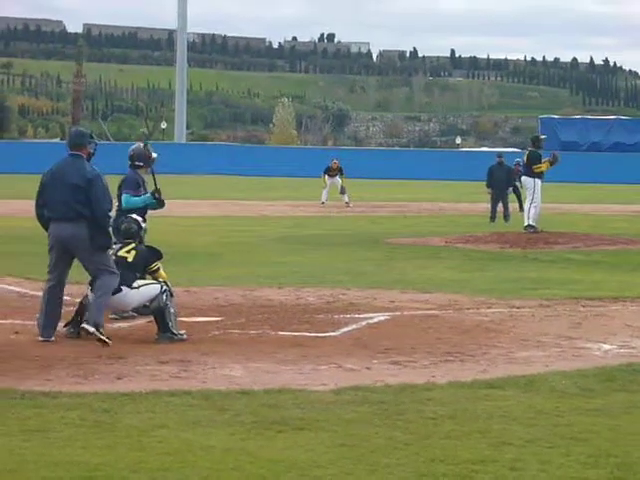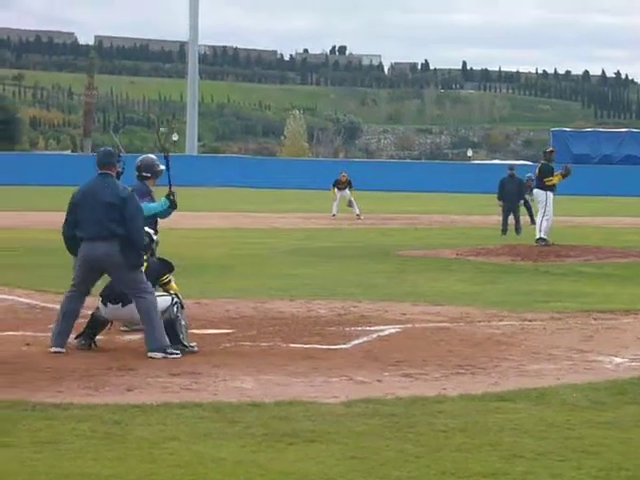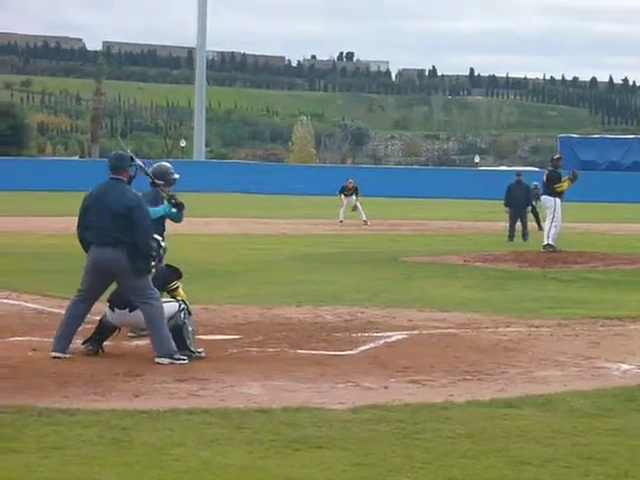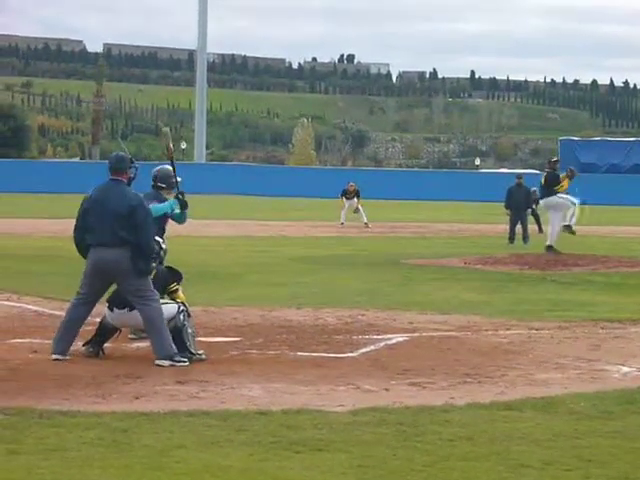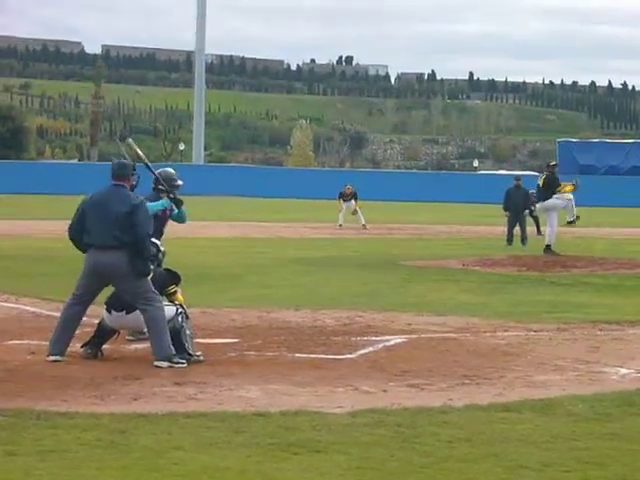
dt=0.4s
person 1, frame 1
left shoulder: (51, 172)
right shoulder: (90, 173)
left elbow: (40, 206)
right elbow: (102, 209)
right wrist: (103, 233)
left hip: (56, 230)
right hip: (82, 231)
left knee: (55, 280)
right knee: (107, 274)
left ankle: (45, 331)
right ankle: (94, 321)
person 1, frame 2
left shoulder: (81, 192)
right shoulder: (123, 192)
left elbow: (68, 228)
right elbow: (136, 227)
left wrist: (76, 252)
right wrist: (138, 253)
left hip: (87, 250)
right hip: (116, 250)
left knee: (75, 293)
right knee: (144, 294)
left ankle: (58, 342)
right ankle: (158, 346)
person 1, frame 3
left shoulder: (92, 195)
right shoulder: (132, 198)
left elbow: (82, 230)
right elbow: (144, 235)
right wrist: (147, 259)
left hip: (97, 255)
right hip: (124, 256)
left knee: (82, 299)
right knee: (150, 300)
left ankle: (59, 347)
right ankle: (165, 351)
person 1, frame 4
left shoulder: (92, 197)
right shoulder: (134, 199)
left elbow: (79, 233)
right elbow: (146, 236)
left wrist: (89, 255)
right wrist: (147, 261)
left hip: (97, 256)
right hip: (125, 257)
left knee: (82, 301)
right knee: (149, 302)
left ankle: (59, 349)
right ankle: (166, 354)
person 1, frame 5
left shoulder: (91, 199)
right shoulder: (135, 202)
left elbow: (74, 231)
right elbow: (143, 237)
right wrist: (145, 260)
left hip: (94, 259)
right hip: (123, 260)
left knee: (77, 303)
right knee: (152, 303)
left ankle: (55, 351)
right ankle: (164, 356)
person 2, frame 1
left shoulder: (139, 178)
right shoulder: (131, 178)
left elbow: (147, 204)
right elbow: (125, 203)
left wrist: (156, 200)
right wrist: (150, 196)
person 2, frame 2
left shoulder: (147, 190)
right shoulder: (139, 189)
left elbow: (160, 214)
right elbow: (143, 210)
left wrist: (170, 207)
right wrist: (164, 202)
right ankle: (130, 320)
person 2, frame 3
left shoulder: (161, 198)
right shoulder: (150, 195)
left elbow: (177, 218)
left wrist: (178, 208)
right wrist: (168, 206)
right ankle: (137, 325)
person 2, frame 4
left shoulder: (166, 201)
right shoulder: (150, 197)
left elbow: (180, 220)
right elbow: (150, 212)
left wrist: (182, 207)
right wrist: (173, 203)
right ankle: (137, 328)
person 2, frame 5
left shoulder: (166, 204)
right shoulder: (150, 200)
left elbow: (181, 219)
left wrist: (179, 206)
right wrist: (166, 202)
right ankle: (135, 329)
person 3, frame 1
left shoulder: (112, 249)
right shoulder: (144, 252)
right elbow: (162, 279)
right hip: (123, 296)
right knee: (162, 288)
left ankle: (73, 327)
right ankle: (168, 332)
person 3, frame 2
right shoulder: (155, 263)
right elbow: (173, 291)
left hip: (109, 308)
right hip: (135, 307)
right knee: (173, 301)
left ankle: (85, 339)
right ankle: (179, 344)
person 3, frame 3
right shoulder: (164, 270)
right elbow: (181, 297)
left hip: (116, 314)
right hip: (142, 312)
right knee: (180, 307)
left ankle: (92, 345)
right ankle: (186, 350)
person 3, frame 4
right shoulder: (164, 272)
right elbow: (180, 300)
left hip: (115, 314)
right knee: (180, 310)
left ankle: (93, 346)
right ankle: (186, 352)
person 3, frame 5
right shoulder: (162, 274)
right elbow: (178, 303)
left hip: (114, 316)
right hip: (138, 315)
right knee: (178, 310)
left ankle: (92, 347)
right ankle: (185, 354)
